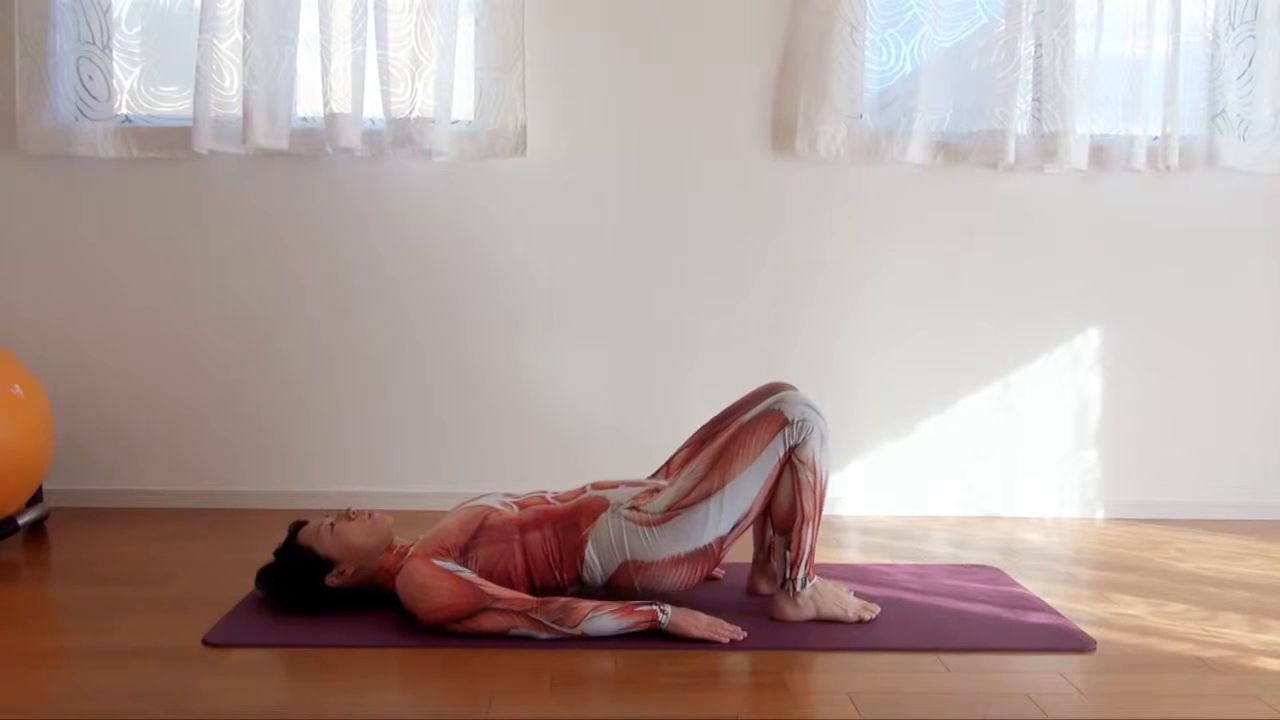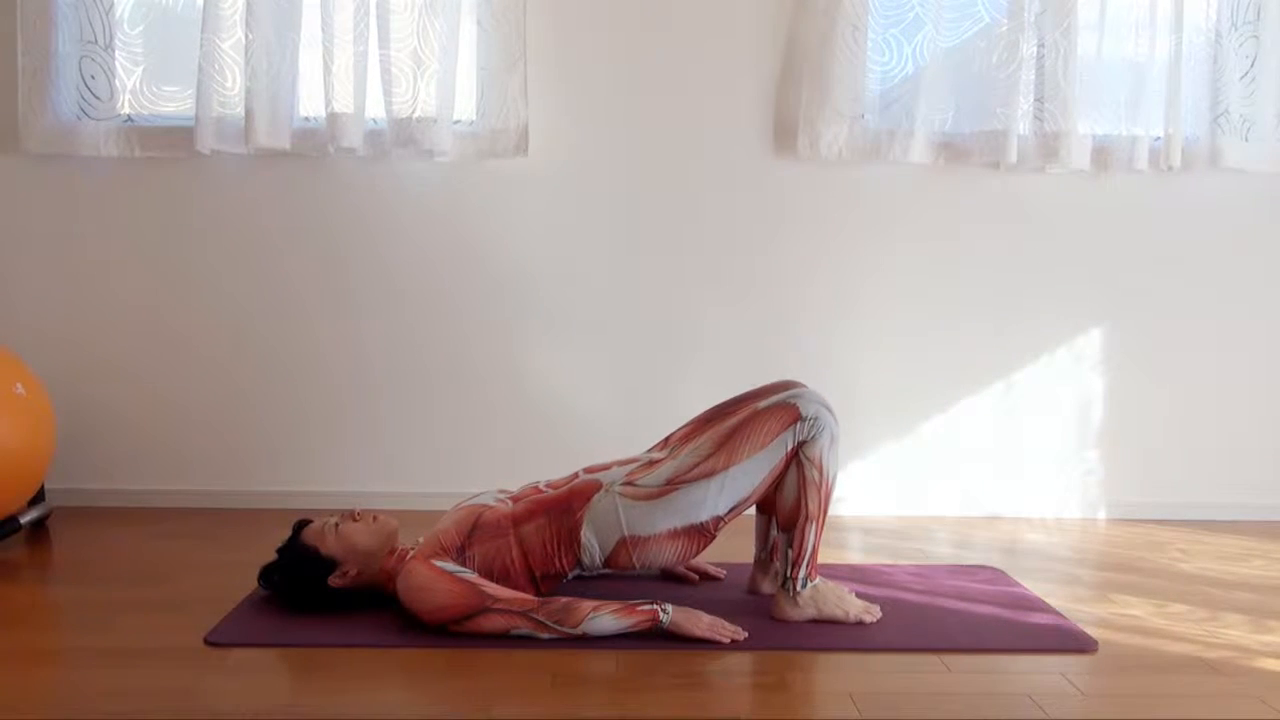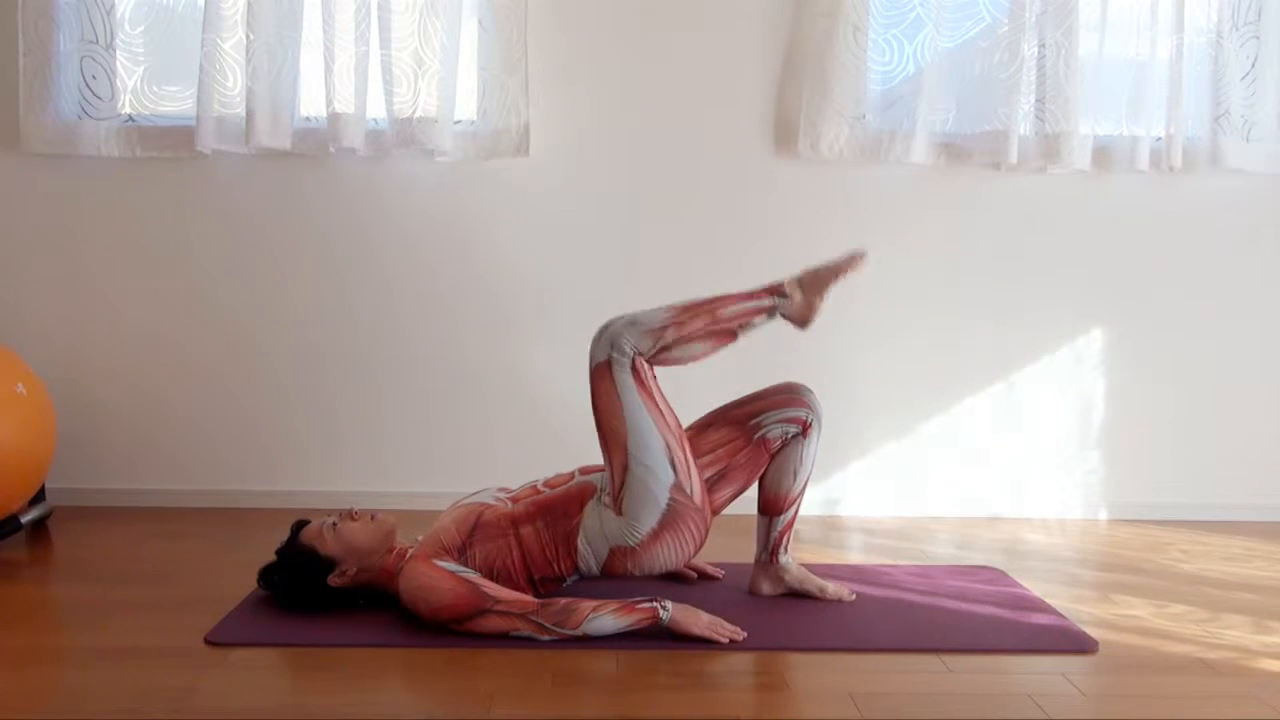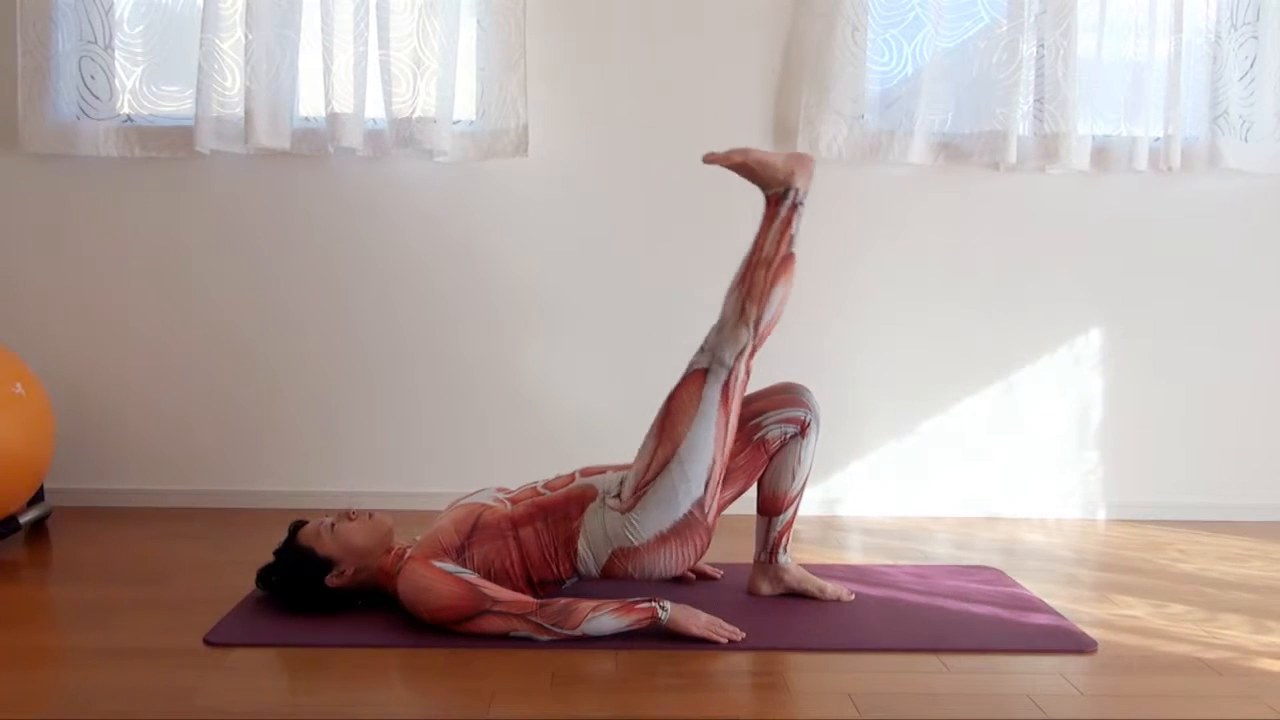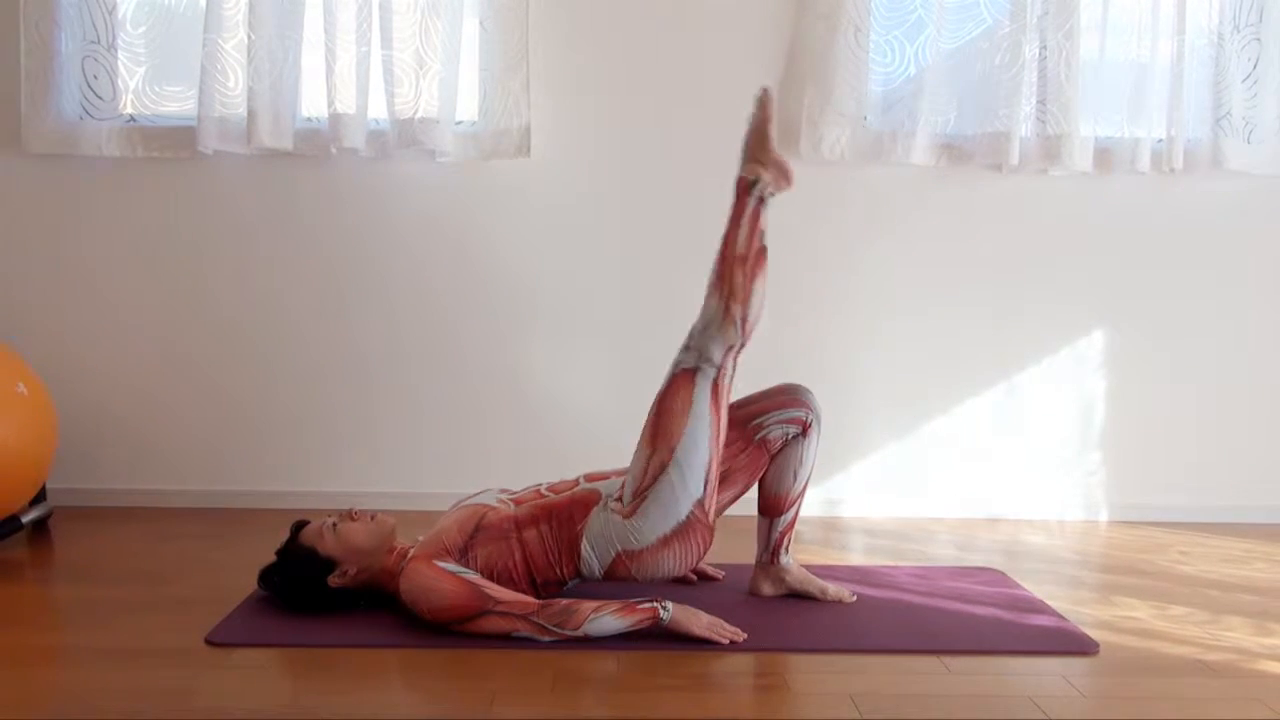
dt=1s
person 1, frame 1
left shoulder: (423, 555)
right shoulder: (420, 586)
right elbow: (543, 617)
right wrist: (667, 616)
left hip: (635, 508)
right hip: (645, 546)
left knee: (776, 399)
right knee: (796, 415)
left ankle: (771, 570)
right ankle: (797, 593)
person 1, frame 2
left shoulder: (425, 556)
right shoulder: (419, 587)
right elbow: (541, 617)
right wrist: (667, 615)
left hip: (620, 492)
right hip: (628, 523)
left knee: (790, 400)
right knee: (809, 415)
left ankle: (772, 569)
right ankle: (799, 593)
person 1, frame 3
left shoulder: (431, 551)
right shoulder: (419, 585)
right elbow: (541, 618)
right wrist: (667, 613)
left hip: (642, 514)
right hip: (639, 528)
left knee: (794, 405)
right knee: (615, 342)
left ankle: (774, 567)
right ankle: (786, 295)
person 1, frame 4
left shoulder: (427, 556)
right shoulder: (419, 585)
right elbow: (538, 618)
right wrist: (665, 613)
left hip: (617, 509)
right hip: (631, 534)
left knee: (792, 404)
right knee: (722, 357)
left ankle: (773, 567)
person 1, frame 5
left shoulder: (425, 555)
right shoulder: (421, 587)
right elbow: (543, 620)
right wrist: (668, 614)
left hip: (615, 511)
right hip: (626, 543)
left knee: (793, 405)
right knee: (706, 354)
left ankle: (774, 567)
